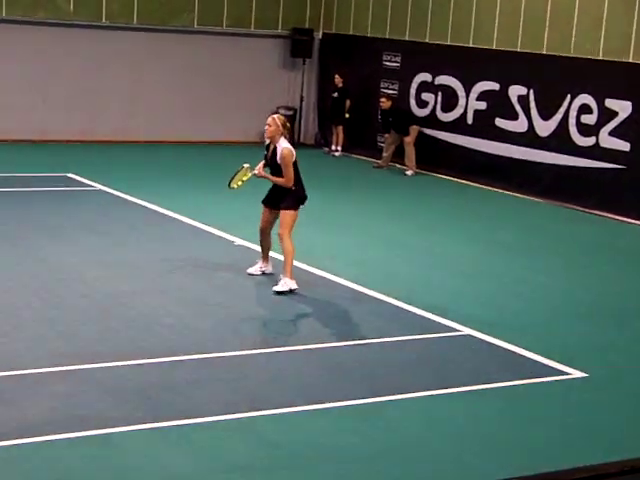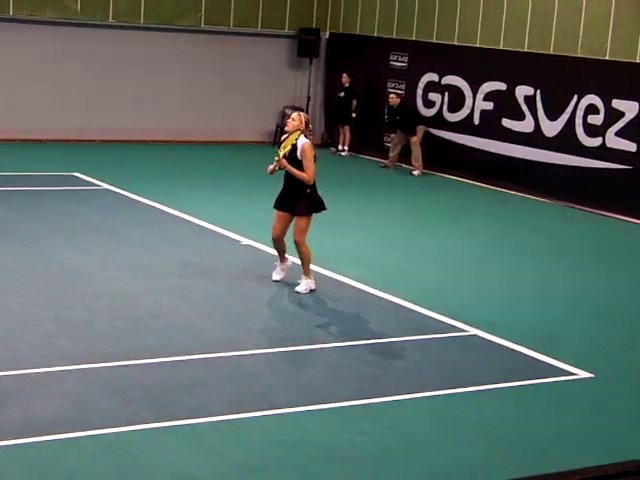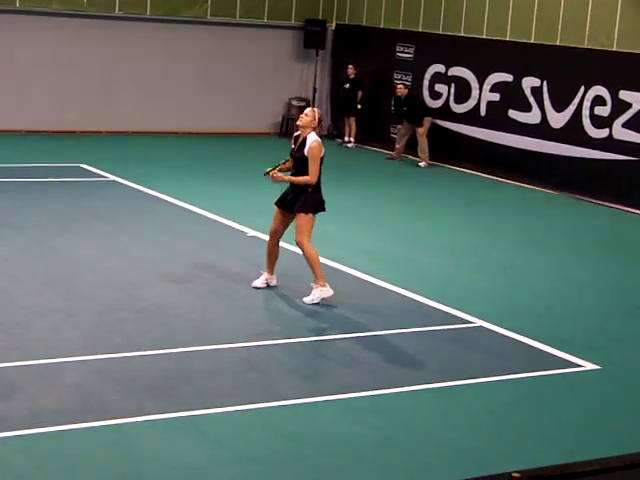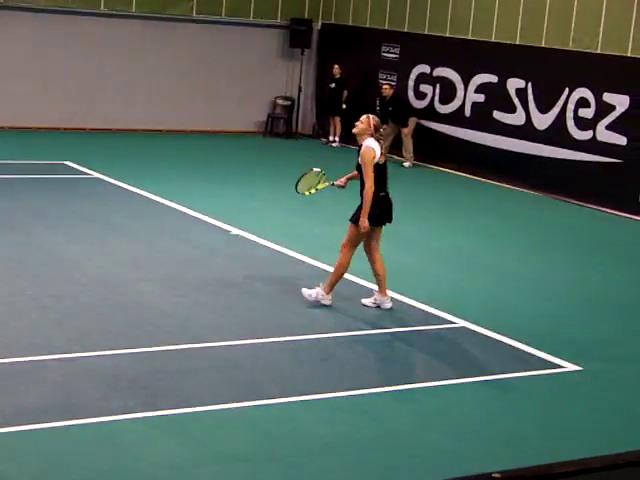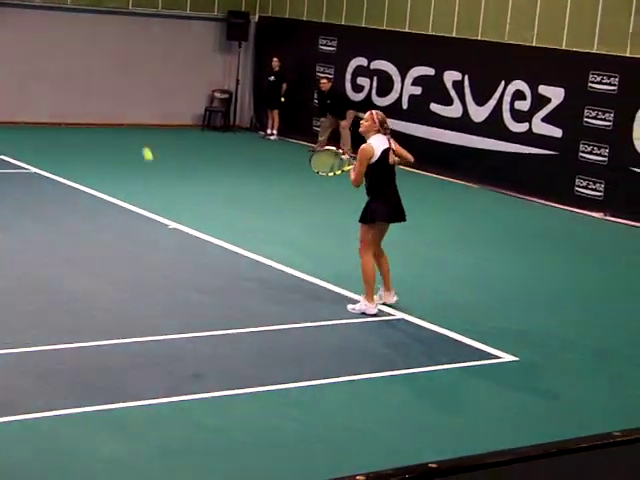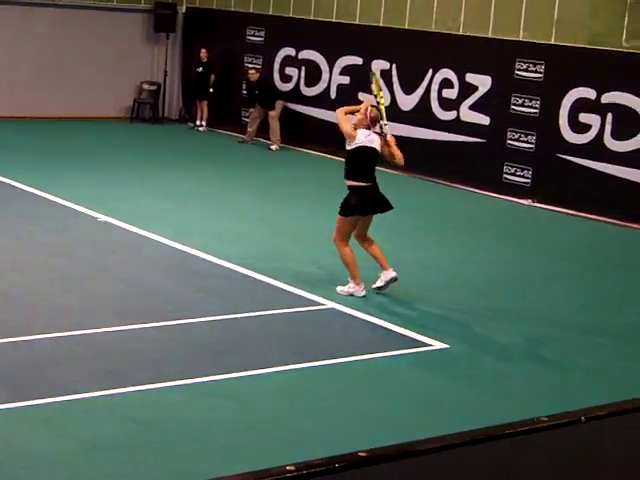
dt=0.7s
person 1, frame 1
left shoulder: (285, 151)
right shoulder: (270, 143)
left elbow: (288, 183)
left wrist: (264, 176)
right wrist: (263, 164)
left hip: (291, 193)
right hip: (277, 190)
left knee: (284, 233)
right knee: (264, 228)
left ankle: (288, 279)
right ankle: (265, 264)
person 1, frame 2
left shoulder: (305, 146)
left elbow: (309, 179)
left wrist: (287, 166)
right wrist: (276, 166)
left hip: (305, 196)
right hip: (287, 193)
left knee: (298, 239)
right knee: (276, 236)
left ankle: (307, 279)
right ankle: (283, 262)
person 1, frame 3
left shoulder: (314, 143)
right shoulder: (296, 137)
left elbow: (312, 179)
left wrist: (284, 178)
right wrist: (279, 169)
left hip: (308, 195)
right hip: (293, 192)
left knee: (302, 241)
right knee: (274, 233)
left ankle: (322, 286)
right ankle: (269, 276)
person 1, frame 4
left shoulder: (367, 149)
right shoulder: (373, 145)
left elbow: (369, 187)
left wrist: (364, 216)
right wrist: (347, 177)
left hip: (373, 205)
right hip: (381, 203)
left knee: (347, 249)
right knee: (372, 250)
left ankle: (324, 293)
right ankle: (383, 296)
person 1, frame 5
left shoulder: (366, 148)
right shoulder: (388, 141)
left elbow: (357, 182)
right elbow: (410, 160)
left wrist: (352, 173)
left hip: (378, 202)
right hip: (392, 200)
left knee: (365, 251)
right knee: (376, 248)
left ankle: (369, 303)
right ankle: (388, 293)
person 1, frame 6
left shoulder: (352, 134)
right shoulder: (380, 140)
left elbow: (340, 112)
right elbow: (400, 161)
left wrist: (360, 107)
right wrist: (391, 142)
left hip: (357, 196)
right hip: (372, 194)
left knee: (340, 241)
right knee: (362, 236)
left ankle: (357, 285)
right ankle: (387, 271)
